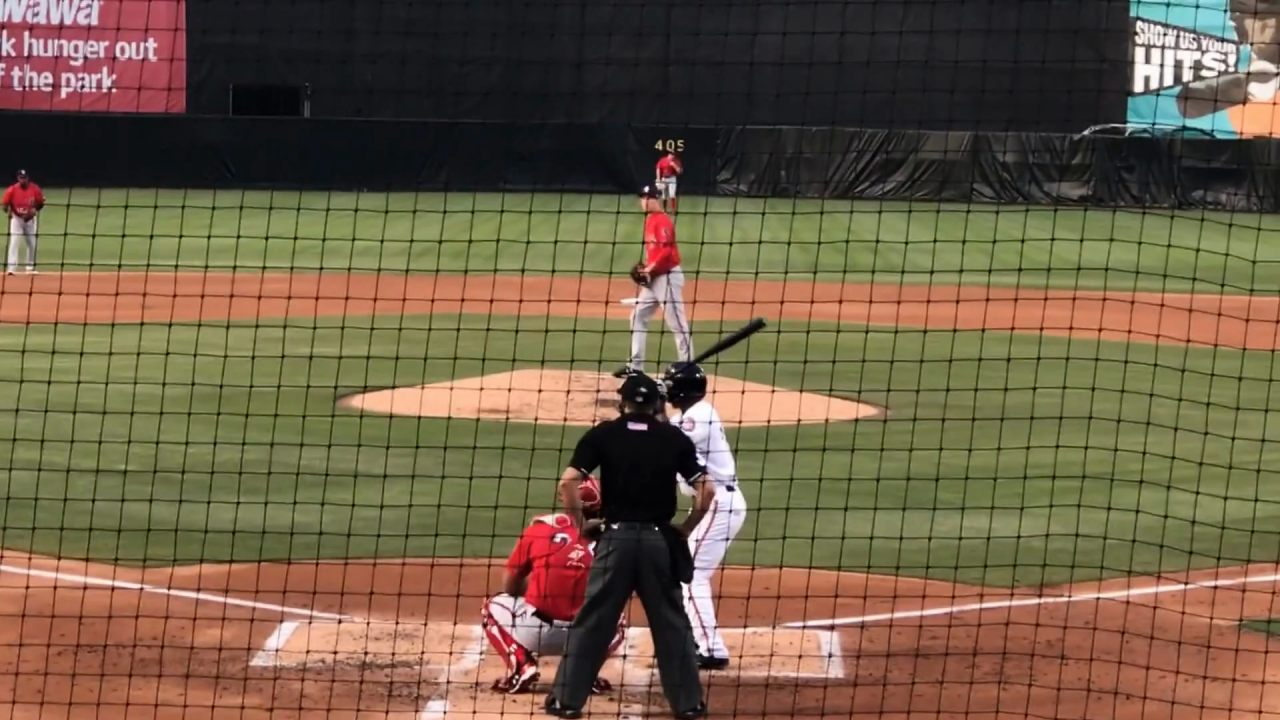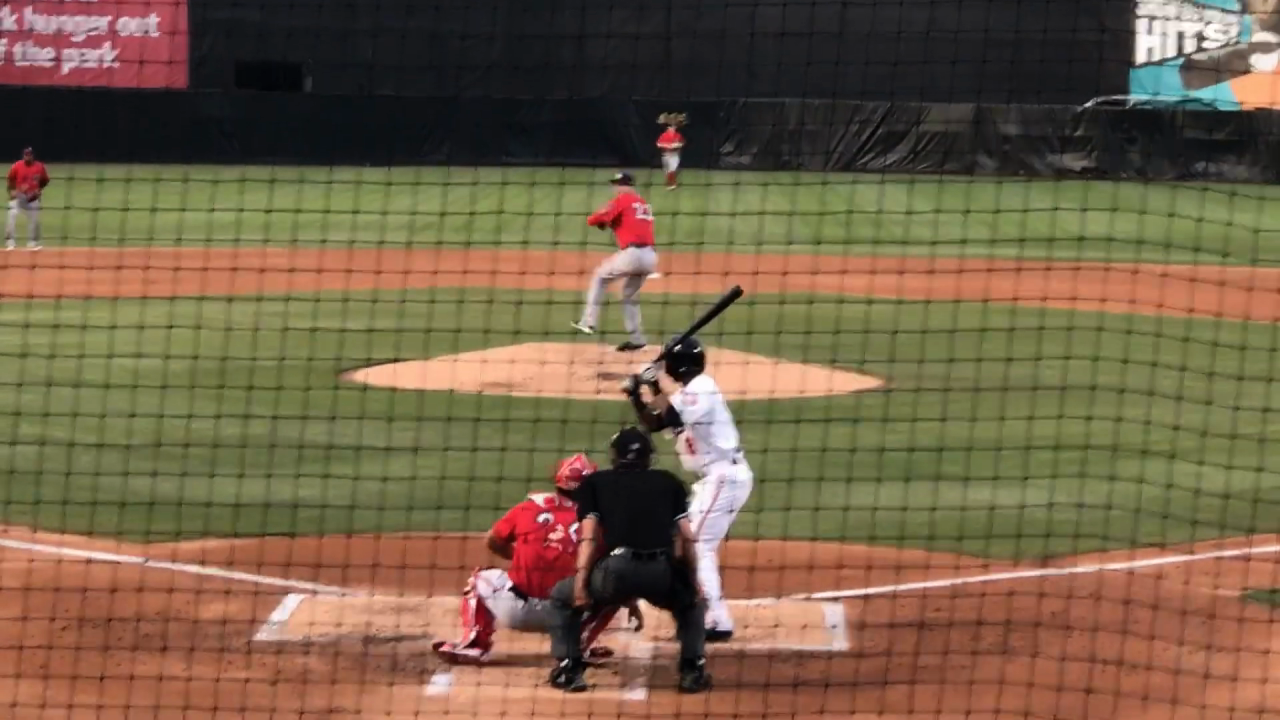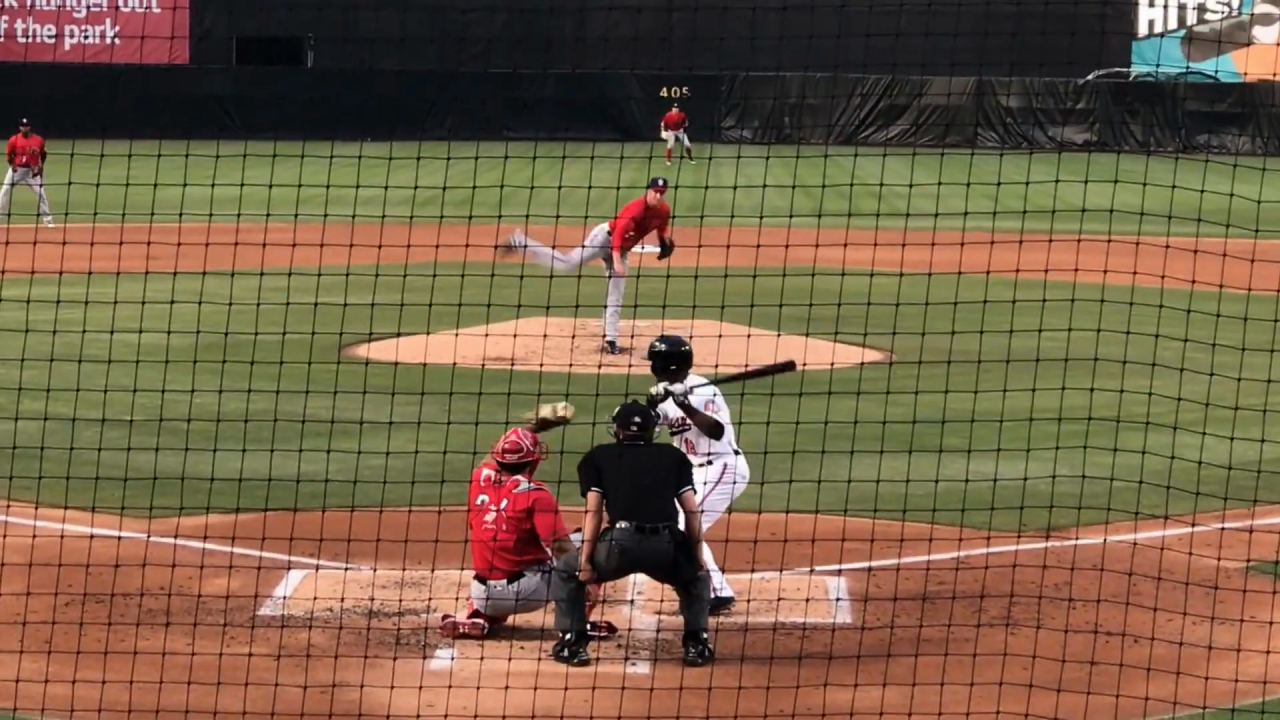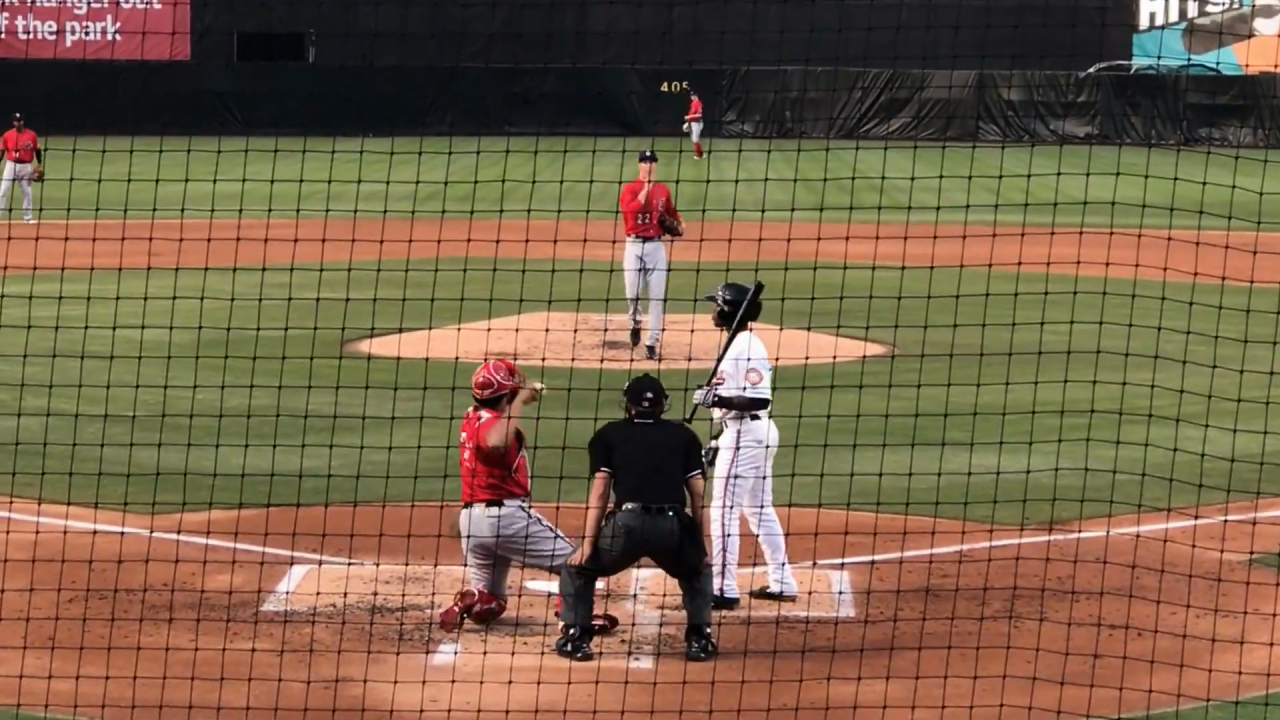
dt=1s
person 1, frame 1
left shoulder: (700, 414)
right shoulder: (691, 415)
left hip: (720, 503)
right hip: (715, 503)
left knee: (691, 575)
right knee: (691, 572)
left ankle: (713, 650)
right ankle: (700, 641)
person 1, frame 2
left shoulder: (701, 388)
right shoulder: (686, 392)
left elbow: (671, 418)
right elbow: (654, 423)
left wrist: (654, 386)
right wrist: (636, 395)
left hip: (724, 477)
right hip: (715, 478)
left knee: (696, 547)
right knee: (700, 544)
left ankle: (718, 622)
right ankle: (710, 612)
person 1, frame 3
left shoulder: (703, 389)
right shoulder: (664, 390)
left elbow: (717, 431)
left wrist: (686, 406)
right wrist: (655, 400)
left hip: (725, 468)
right hip: (702, 471)
left ankle: (718, 592)
person 1, frame 4
left shoulder: (746, 348)
right shoulder: (740, 345)
left elbow: (760, 400)
left wrist: (717, 400)
right wrist: (719, 439)
left hip: (745, 434)
right hip: (756, 432)
left knee: (724, 510)
right knee: (759, 509)
left ankle: (724, 589)
right ankle: (782, 582)
person 2, frame 1
left shoulder: (602, 434)
right shoulder: (675, 439)
left elbow: (568, 483)
right elbow: (706, 491)
left wrist: (581, 526)
right wrist: (685, 530)
left hip: (616, 538)
right hip: (659, 540)
left knee: (591, 621)
right knee: (671, 622)
person 2, frame 2
left shoulder: (596, 482)
right shoulder: (669, 482)
left elbow: (590, 538)
right elbow: (686, 537)
left wrist: (580, 586)
right wrist: (692, 583)
left hip: (617, 569)
right hip: (661, 572)
left knee: (562, 596)
right knee: (692, 602)
left ankle: (570, 669)
right ankle: (693, 669)
person 2, frame 3
left shoulder: (599, 456)
right shoulder: (673, 456)
left elbow: (594, 511)
right elbow: (692, 511)
left wrist: (585, 560)
right wrist: (695, 557)
left hip: (621, 543)
right hip: (666, 546)
left knee: (567, 570)
right knee: (696, 576)
left ankle: (573, 642)
right ankle: (697, 643)
person 2, frame 4
left shoulder: (609, 434)
right shoulder: (684, 435)
left elbow: (600, 490)
right elbow: (698, 495)
left wrist: (588, 542)
right wrist: (699, 542)
left hip: (628, 524)
right hip: (672, 526)
left knee: (576, 567)
right knee: (697, 570)
left ankle: (577, 638)
right ankle: (699, 638)
person 3, frame 1
left shoulder: (539, 529)
left elbow: (510, 587)
left hip: (535, 632)
left knee: (492, 608)
right knee: (616, 621)
left ankle: (522, 666)
person 3, frame 2
left shoulder: (528, 508)
left elbow: (492, 543)
right wrist: (633, 606)
left hip: (513, 609)
left knee: (480, 579)
left ankle: (474, 646)
person 3, frame 3
left shoulder: (480, 478)
right shoulder: (534, 494)
left elbow: (498, 458)
right elbow: (557, 544)
left wrist: (531, 433)
left hip: (483, 594)
right hip: (525, 590)
left ankle: (475, 619)
person 3, frame 4
left shoulder: (472, 418)
right shoulder: (492, 421)
right elbow: (494, 445)
right wrist: (520, 401)
left hip: (471, 519)
right hip: (508, 514)
left knee: (488, 606)
right knee: (573, 561)
left ankle: (468, 602)
person 4, frame 1
left shoulder: (661, 221)
right shoulder: (651, 220)
left elbow: (667, 251)
left wrist: (649, 268)
right wrist: (645, 269)
left hip: (667, 277)
right hip: (654, 278)
left knee: (677, 324)
right knee: (638, 318)
right ankle: (636, 365)
person 4, frame 2
left shoulder: (621, 200)
right shoulder: (643, 204)
left elbow: (597, 218)
left wrist: (600, 220)
left hip: (634, 254)
right hip: (650, 255)
left knee: (600, 275)
right knee: (627, 295)
left ankle: (588, 322)
right ankle: (636, 338)
person 4, frame 3
left shoulder: (664, 211)
right shoulder: (635, 208)
left elbow: (662, 228)
right elbow: (619, 234)
left wrist: (665, 241)
right wrist: (617, 258)
left hip: (623, 249)
right hip: (606, 238)
left knee: (616, 295)
right knee: (568, 262)
left ankle: (610, 339)
right ankle: (520, 243)
person 4, frame 4
left shoulder: (663, 189)
right shoulder: (630, 188)
left elbow: (671, 210)
right elbow: (630, 210)
left wrist: (679, 222)
right wrist: (646, 190)
left hip: (656, 245)
right hip: (634, 245)
left knee: (657, 296)
right knee: (632, 293)
left ankle: (652, 343)
right ankle: (635, 324)
